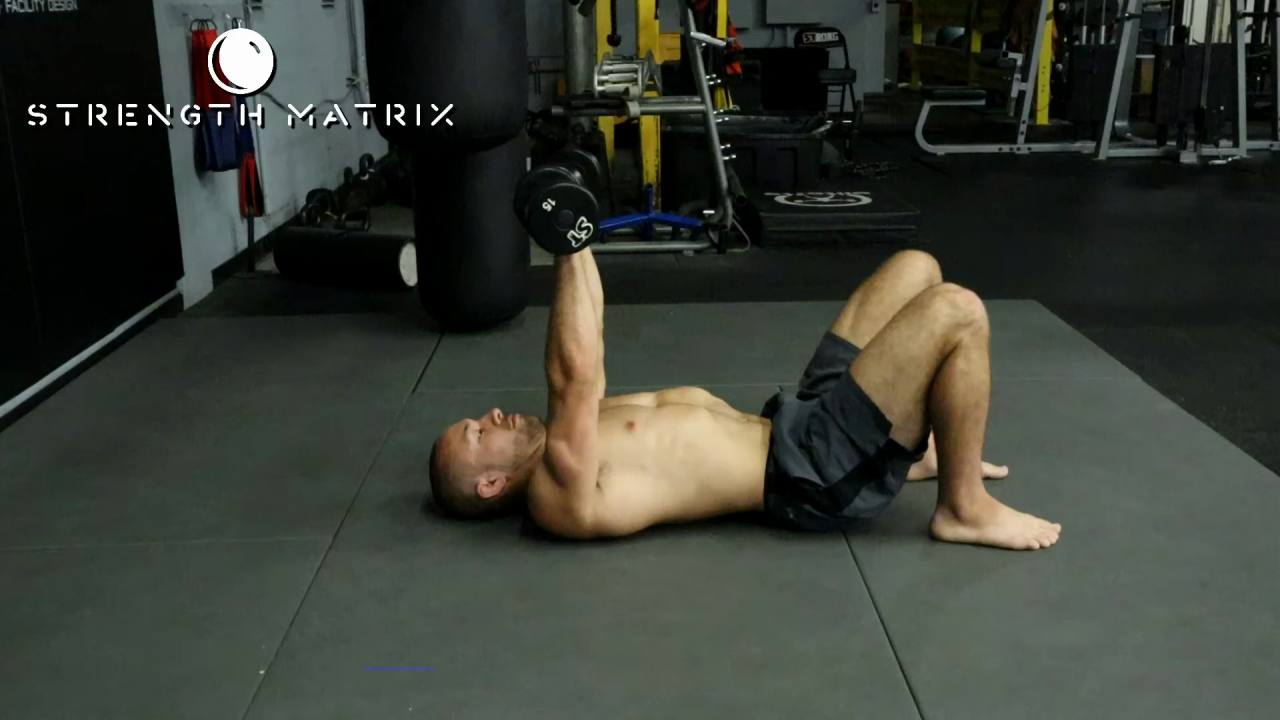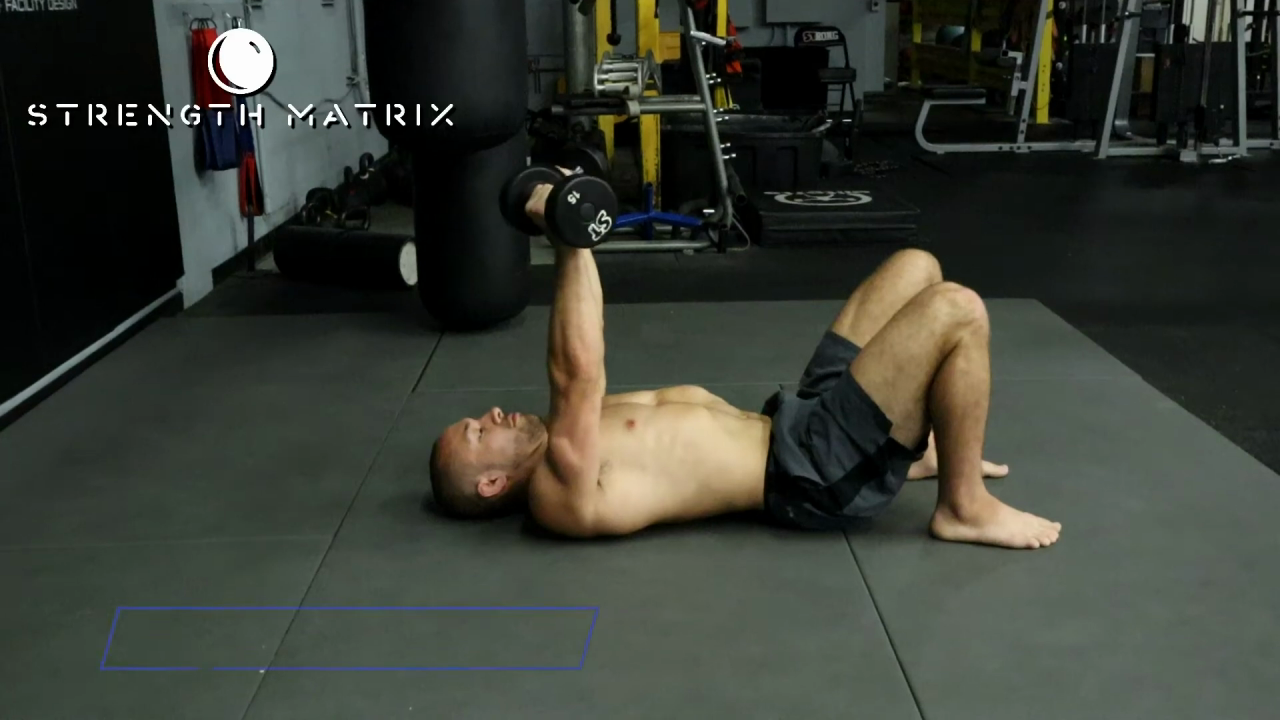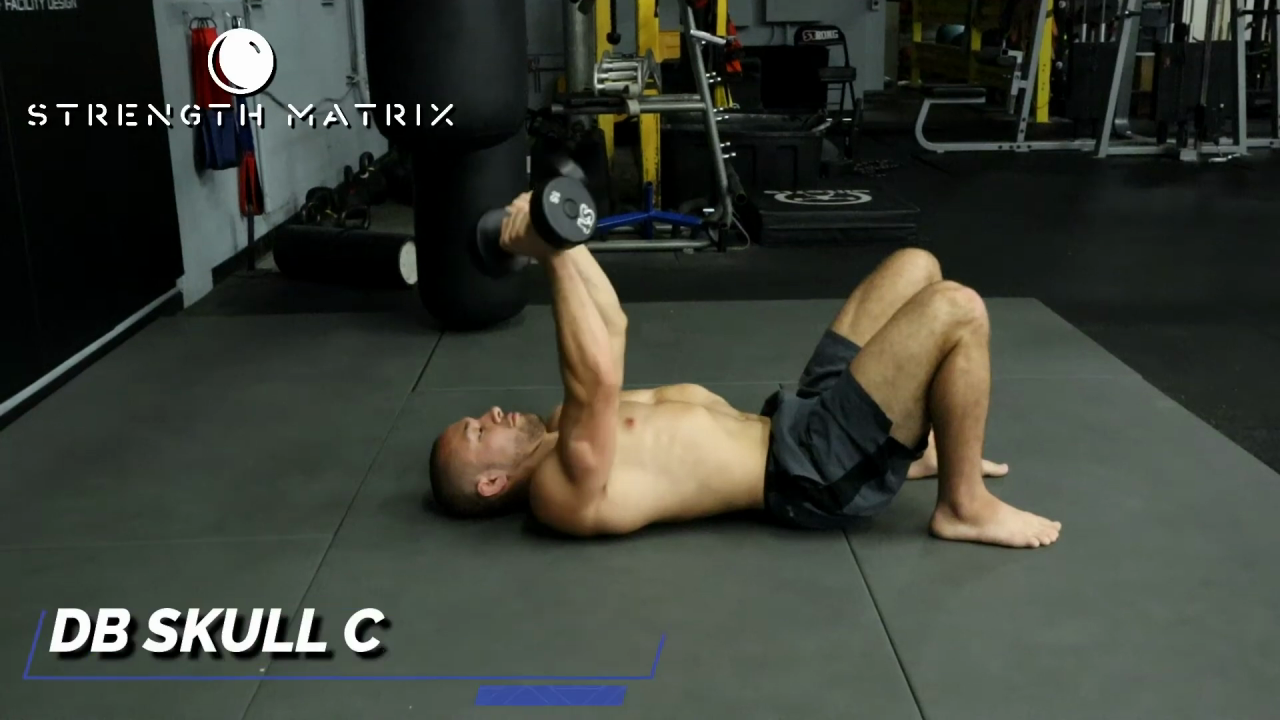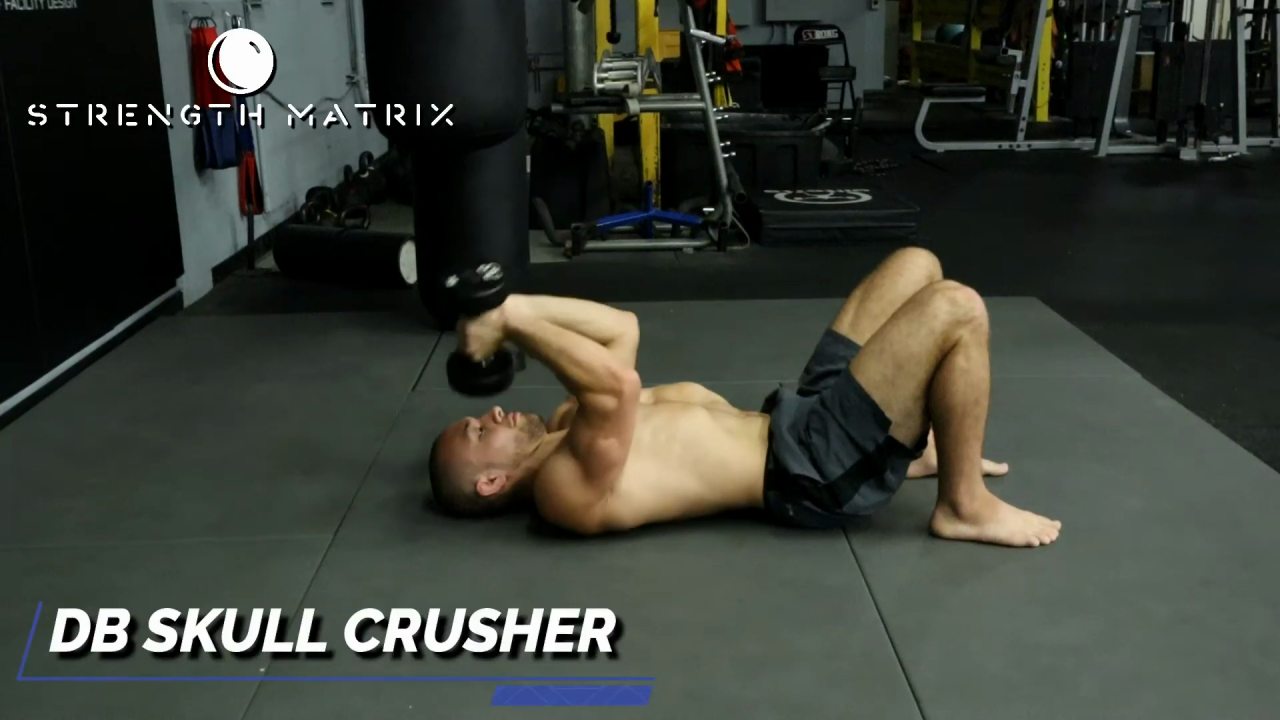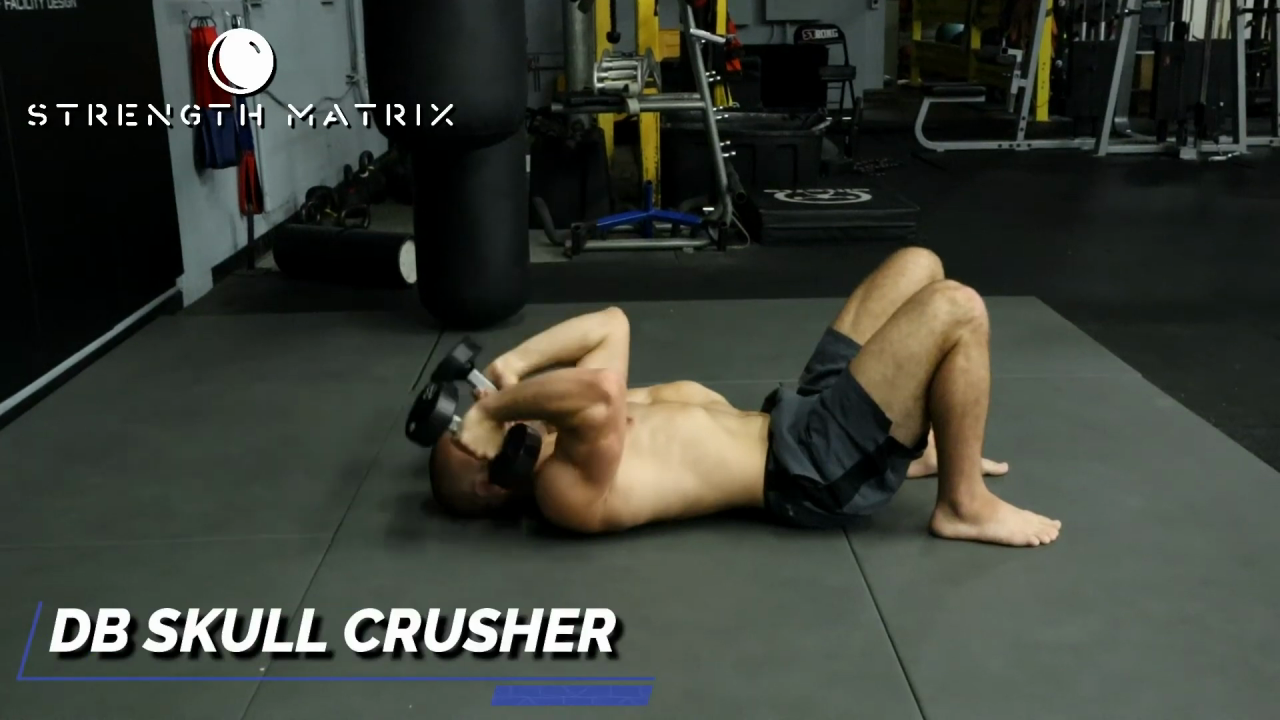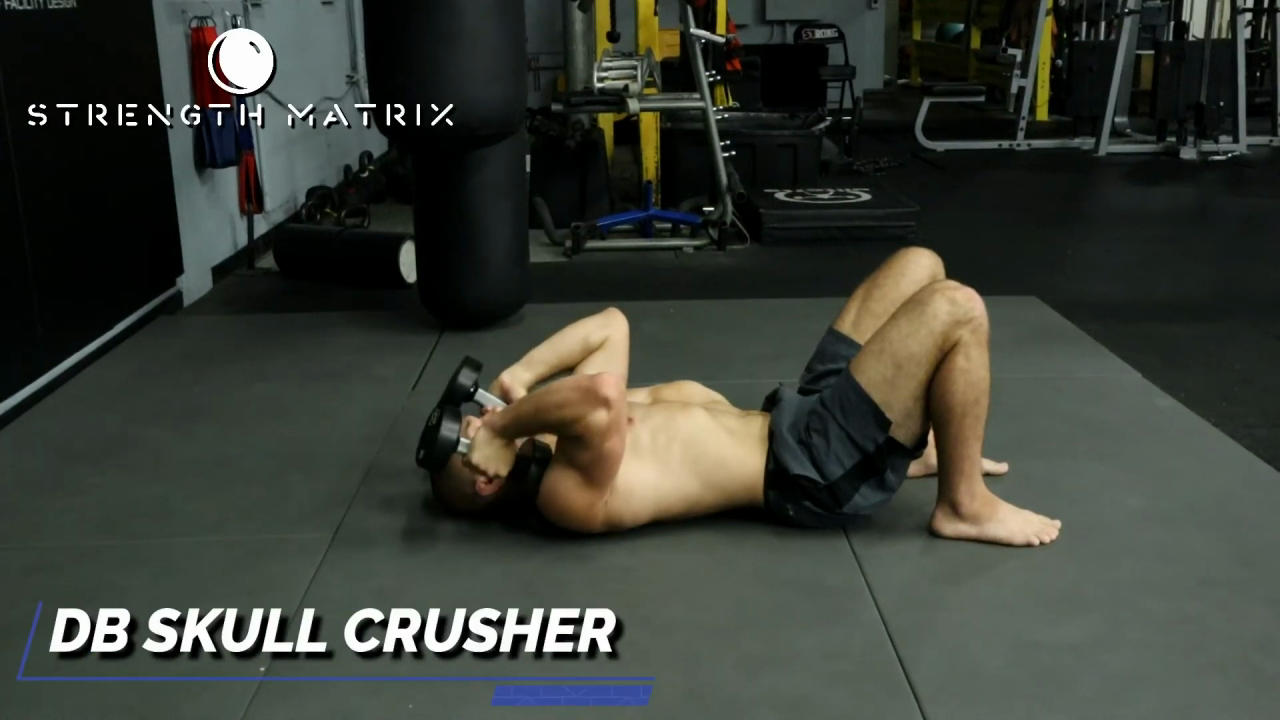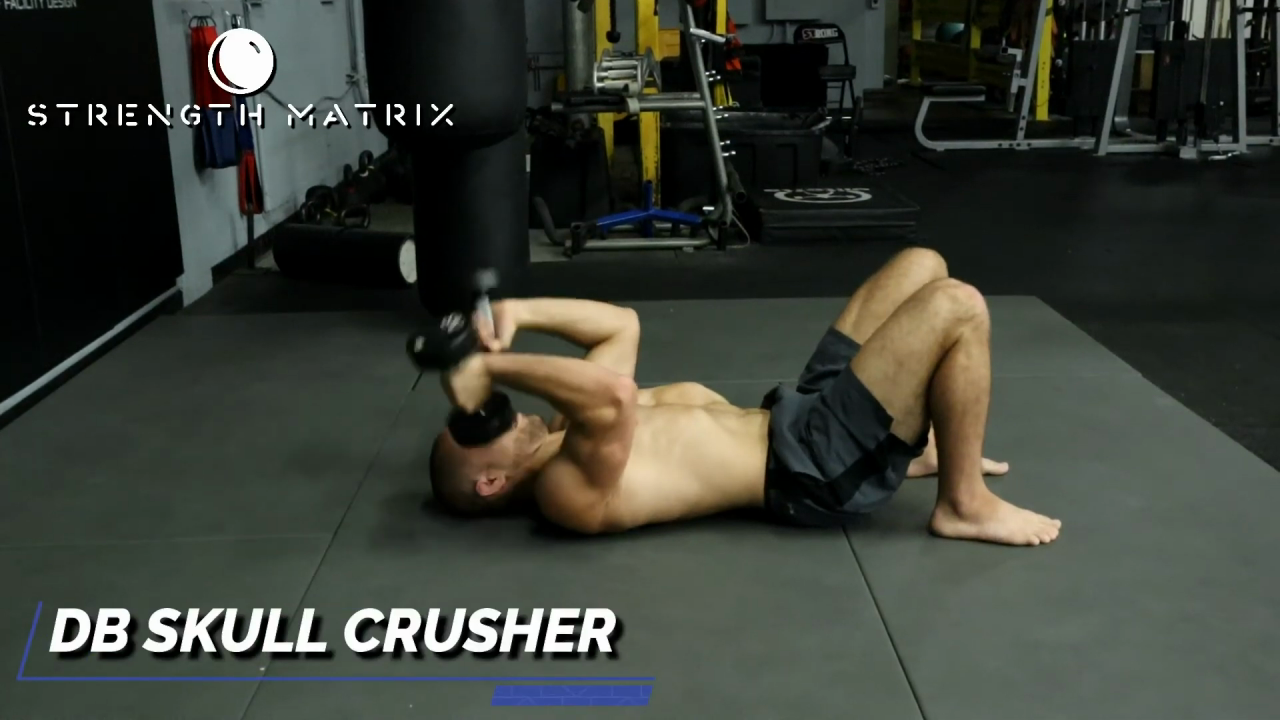
dt=0.4s
person 1, frame 1
left shoulder: (563, 443)
right shoulder: (560, 497)
left elbow: (583, 371)
right elbow: (577, 377)
left wrist: (575, 244)
right wrist: (568, 250)
left hip: (796, 425)
right hip: (819, 472)
left knee: (915, 268)
right knee: (956, 311)
left ankle: (919, 452)
right ankle: (965, 509)
person 1, frame 2
left shoulder: (558, 440)
right shoulder: (560, 495)
right elbow: (578, 374)
right wrist: (572, 242)
left hip: (798, 421)
right hip: (818, 471)
left knee: (916, 267)
right knee: (958, 311)
left ankle: (921, 449)
right ankle: (965, 509)
person 1, frame 3
left shoulder: (562, 432)
right shoulder: (563, 494)
left elbow: (609, 329)
right elbow: (599, 380)
left wrist: (556, 239)
right wrist: (553, 254)
left hip: (795, 422)
right hip: (818, 468)
left knee: (917, 265)
right knee: (957, 308)
left ankle: (918, 448)
right ankle: (965, 506)
person 1, frame 4
left shoulder: (565, 431)
right shoulder: (568, 489)
left elbow: (624, 330)
right elbow: (620, 385)
left wrist: (515, 306)
right wrist: (509, 323)
left hip: (797, 419)
right hip: (818, 469)
left knee: (917, 265)
right knee: (957, 308)
left ankle: (919, 447)
right ankle: (966, 506)
person 1, frame 5
left shoulder: (564, 440)
right shoulder: (568, 491)
left elbow: (612, 325)
right elbow: (599, 388)
left wrist: (512, 363)
right wrist: (496, 408)
left hip: (797, 419)
right hip: (818, 468)
left knee: (917, 264)
right knee: (956, 308)
left ankle: (920, 447)
right ankle: (965, 506)
person 1, frame 6
left shoulder: (561, 441)
right shoulder: (568, 494)
left elbow: (612, 326)
right elbow: (601, 394)
left wrist: (520, 374)
right wrist: (507, 425)
left hip: (799, 417)
right hip: (818, 468)
left knee: (919, 264)
right knee: (955, 308)
left ankle: (920, 446)
right ankle: (965, 506)
person 1, frame 7
left shoulder: (570, 438)
right shoulder: (570, 492)
left elbow: (623, 325)
right elbow: (615, 394)
left wrist: (516, 312)
right wrist: (496, 367)
left hip: (799, 417)
right hip: (819, 467)
left knee: (923, 266)
right knee: (957, 307)
left ankle: (919, 446)
right ankle: (964, 505)
